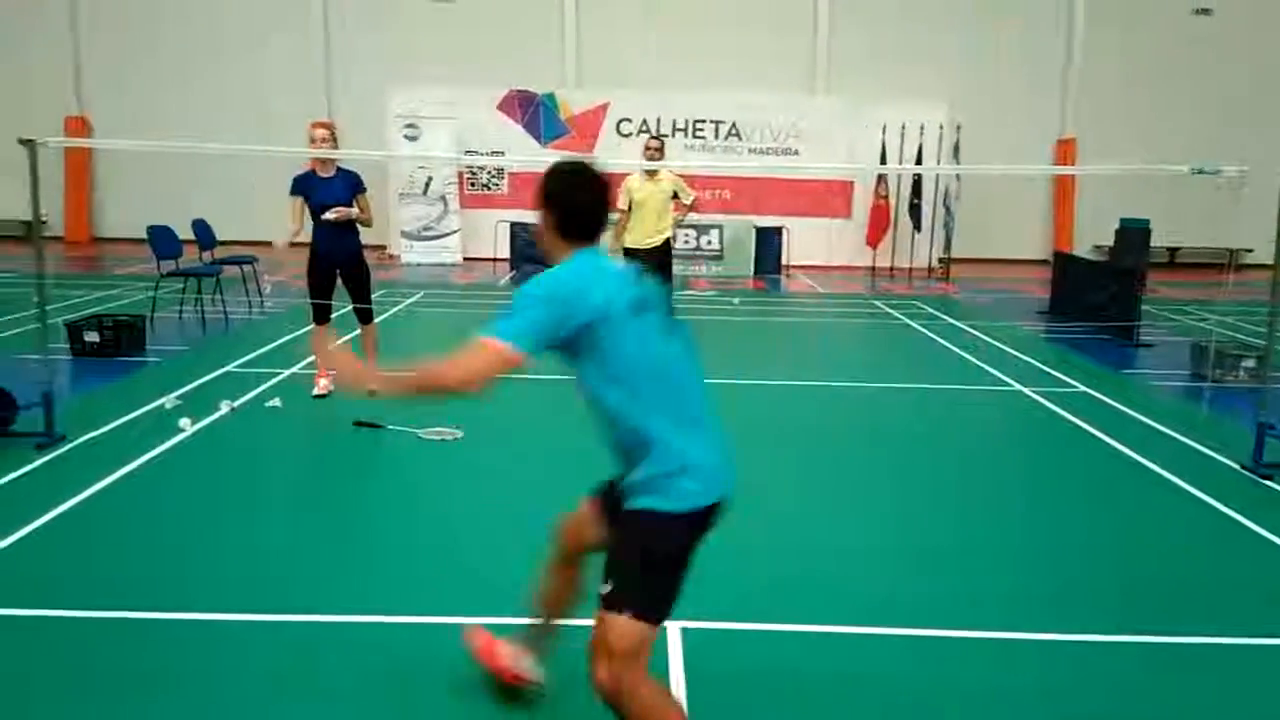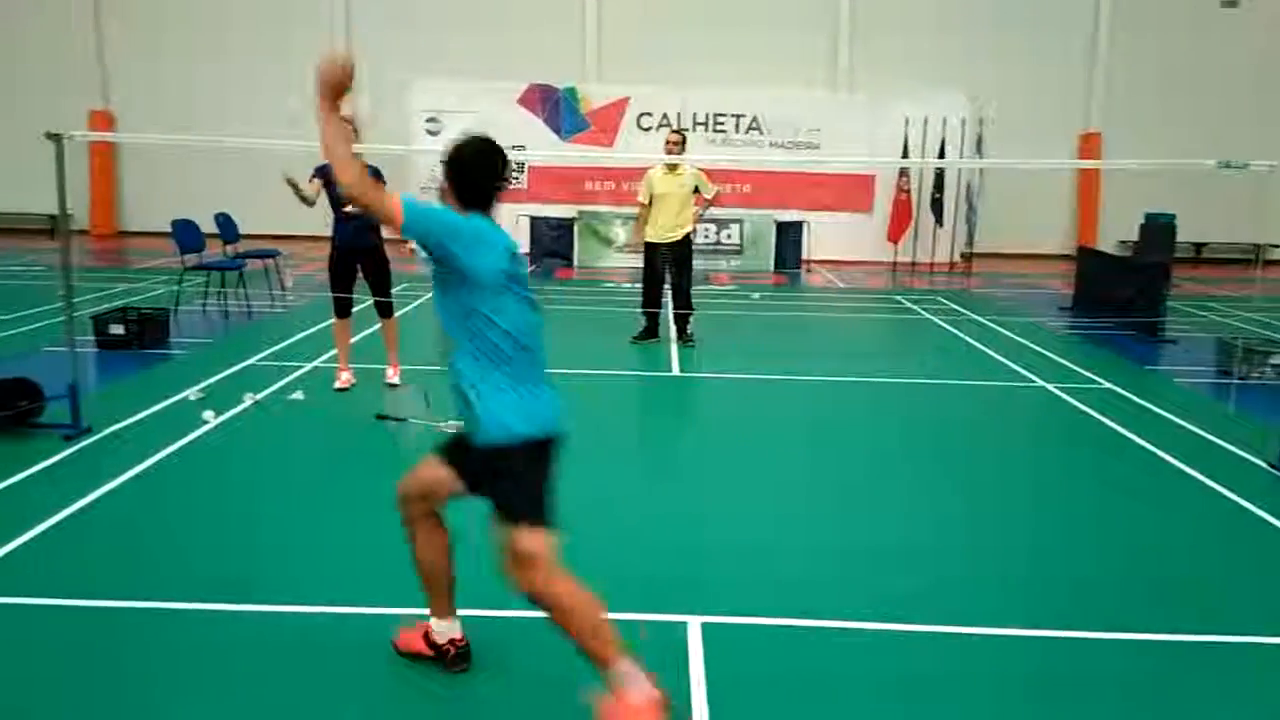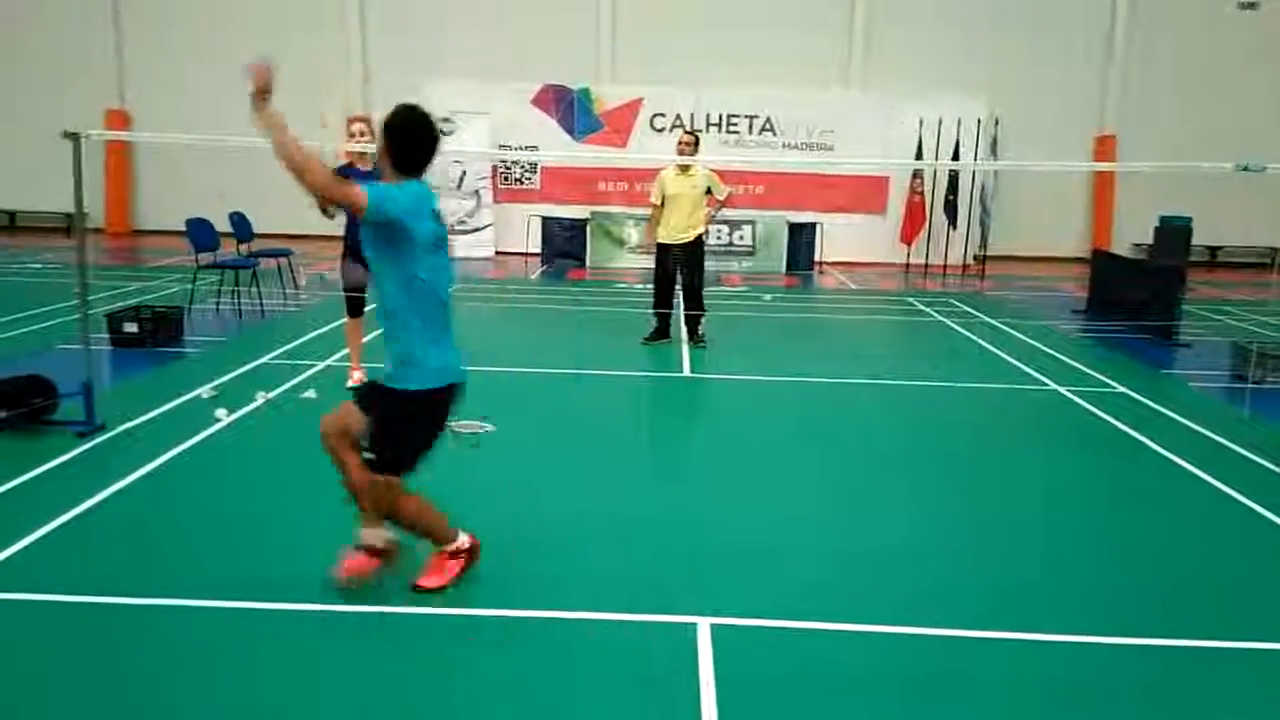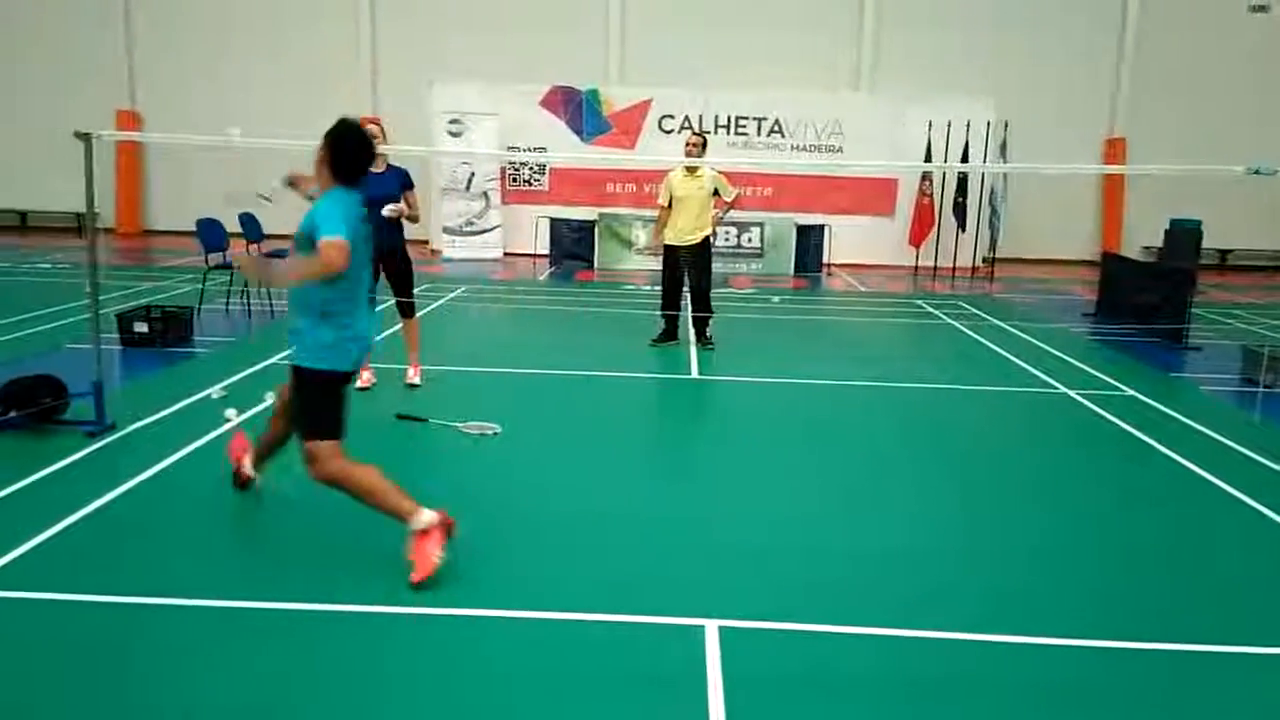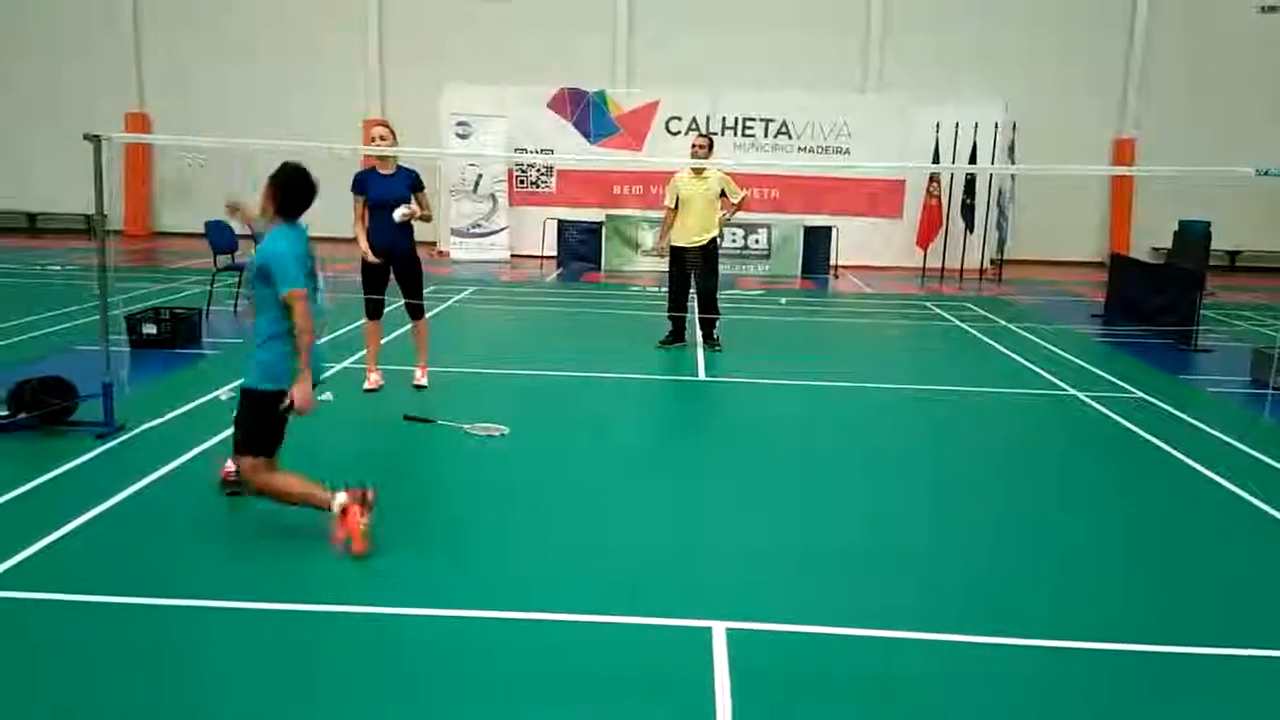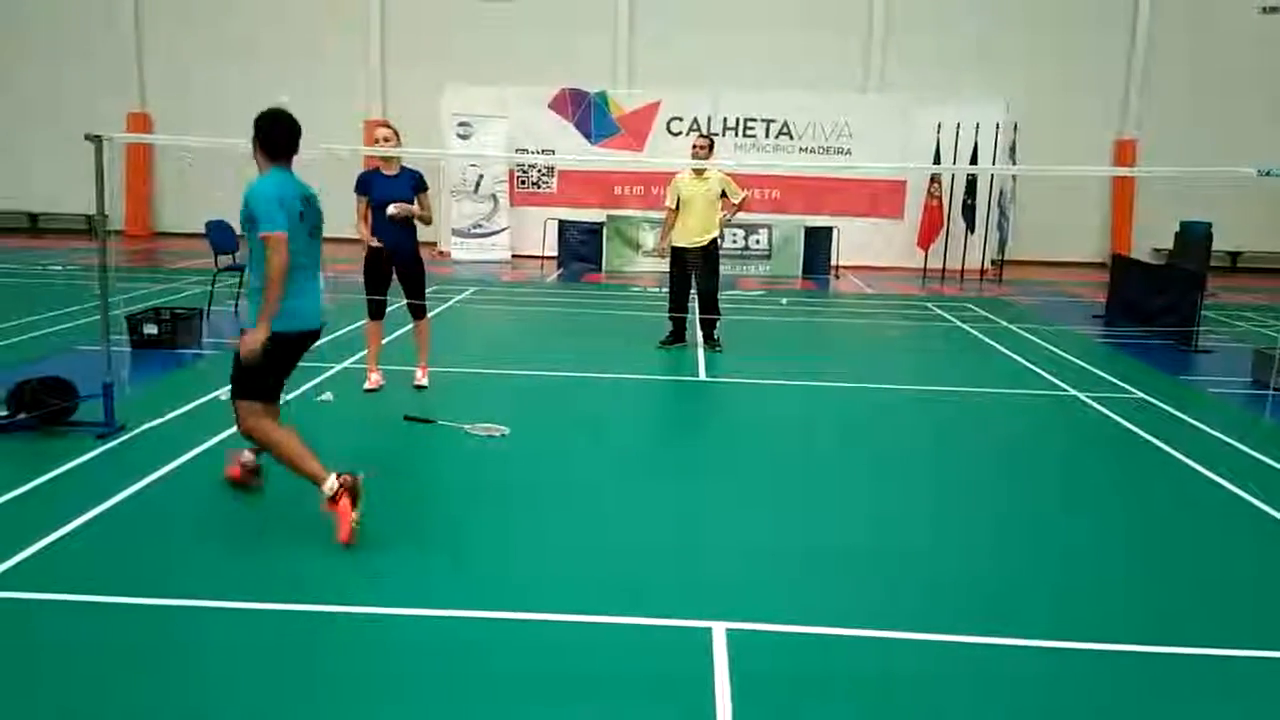
dt=0.2s
person 1, frame 1
left shoulder: (554, 290)
right shoulder: (631, 281)
left elbow: (470, 373)
left wrist: (372, 378)
left hip: (674, 483)
right hip: (688, 465)
left knee: (616, 667)
right knee: (571, 536)
right ankle: (527, 655)
person 1, frame 2
left shoulder: (458, 231)
right shoulder: (492, 243)
left elbow: (362, 192)
left wrist: (327, 106)
left hip: (513, 429)
right hip: (495, 427)
left knee: (535, 569)
right knee: (415, 493)
right ankle: (445, 633)
person 1, frame 3
left shoulder: (397, 201)
right shoulder: (417, 199)
left elbow: (319, 181)
left wrist: (263, 108)
right wrist: (370, 273)
left hip: (423, 375)
right hip: (411, 370)
left knee: (380, 488)
right knee: (336, 428)
left ankle: (456, 545)
right ankle: (376, 541)
person 1, frame 4
left shoulder: (332, 210)
right shoulder: (349, 199)
left elbow: (335, 261)
left wrist: (272, 271)
right wrist: (309, 186)
left hip: (325, 350)
right hip: (326, 343)
left knee: (326, 461)
right knee: (287, 402)
left ankle: (424, 521)
right ankle: (252, 463)
person 1, frame 5
left shoulder: (277, 248)
right shoulder: (291, 235)
left elbow: (303, 314)
left wrist: (303, 376)
right wrist: (246, 217)
left hip: (275, 372)
right hip: (274, 369)
left knee: (260, 476)
right knee: (249, 426)
left ankle: (342, 502)
right ankle: (236, 468)
person 1, frame 6
left shoulder: (262, 189)
right shoulder: (304, 192)
left elbow: (278, 257)
left wrist: (262, 325)
left hip: (280, 321)
right hip: (308, 316)
left knee: (254, 418)
right knee: (259, 396)
left ankle: (334, 486)
right ankle: (250, 462)
person 2, frame 1
left shoulder: (351, 178)
right shoulder: (302, 181)
left elbow: (368, 220)
right elbow: (297, 220)
left wrist: (351, 214)
right wrist: (290, 236)
left hip: (351, 255)
right hip: (321, 257)
left knee: (364, 314)
right knee: (320, 317)
right ankle: (322, 376)
person 2, frame 2
left shoulder: (372, 172)
right shoulder: (325, 171)
right elbow: (310, 199)
right wrist: (295, 187)
left hip: (371, 248)
right hip: (342, 249)
left knee: (385, 308)
right knee: (342, 311)
left ankle: (393, 366)
right ankle: (344, 370)
person 2, frame 3
right shoulder: (340, 173)
right elbow: (330, 212)
right wrist: (322, 200)
right hip: (354, 248)
right knee: (354, 310)
right ankle: (356, 368)
person 2, frame 4
left shoulder: (400, 175)
left elbow: (416, 216)
left wrist: (404, 211)
left hip: (394, 250)
left knee: (407, 309)
left ankle: (414, 366)
right ankle: (364, 370)
person 2, frame 5
left shoulder: (410, 176)
right shoulder: (362, 178)
left elbow: (428, 214)
right elbow: (359, 220)
left wrist: (417, 213)
right wrist: (363, 245)
left hip: (405, 252)
right hip: (375, 254)
left knee: (416, 310)
right knee: (373, 312)
left ankle: (421, 367)
right ankle: (372, 371)
person 2, frame 6
left shoulder: (414, 177)
right shoulder: (366, 178)
left elbow: (428, 218)
right elbow: (361, 220)
left wrist: (413, 211)
right wrist: (367, 237)
left hip: (408, 252)
right hip: (378, 253)
left knee: (418, 310)
right knee: (375, 312)
left ankle: (422, 368)
right ankle: (373, 371)
person 3, frame 1
left shoulder: (671, 180)
right shoulder: (630, 181)
left elbow: (690, 199)
right elbow: (623, 215)
left wrist: (679, 216)
right wrist: (617, 241)
left hip: (660, 246)
right hip: (634, 246)
person 3, frame 2
left shoulder: (693, 174)
right shoulder: (652, 175)
left elbow: (711, 194)
right elbow: (645, 208)
left wrist: (700, 212)
right wrist: (638, 234)
left hip: (680, 239)
right hip: (654, 239)
left knee: (681, 288)
right knee: (651, 288)
left ankle: (683, 330)
right ankle: (650, 329)
person 3, frame 3
left shoulder: (706, 175)
right shoulder: (664, 175)
left elbow: (723, 194)
right elbow: (657, 208)
left wrist: (712, 212)
right wrist: (650, 235)
left hip: (692, 240)
right hip: (666, 240)
left knee: (693, 289)
right knee: (663, 288)
left ankle: (695, 331)
right ankle: (662, 330)
person 3, frame 4
left shoulder: (713, 177)
right shoulder: (672, 177)
left elbow: (732, 196)
right elbow: (664, 210)
left wrist: (719, 214)
right wrist: (656, 236)
left hip: (700, 242)
right hip: (673, 242)
left knee: (700, 290)
right knee: (670, 290)
left ankle: (703, 333)
right ankle: (670, 331)
person 3, frame 5
left shoulder: (719, 178)
right shoulder: (678, 178)
left elbow: (739, 198)
right elbow: (671, 211)
left wrist: (726, 216)
right wrist: (663, 238)
left hip: (707, 244)
right hip: (680, 243)
left knee: (707, 292)
right knee: (677, 292)
left ankle: (709, 335)
right ankle: (677, 333)
person 3, frame 6
left shoulder: (720, 179)
right shoulder: (679, 179)
left elbow: (740, 198)
right elbow: (672, 212)
left wrist: (727, 216)
right wrist: (664, 239)
left hip: (707, 244)
right hip: (681, 244)
left knee: (708, 293)
right knee: (678, 292)
left ankle: (710, 335)
right ankle: (677, 333)
